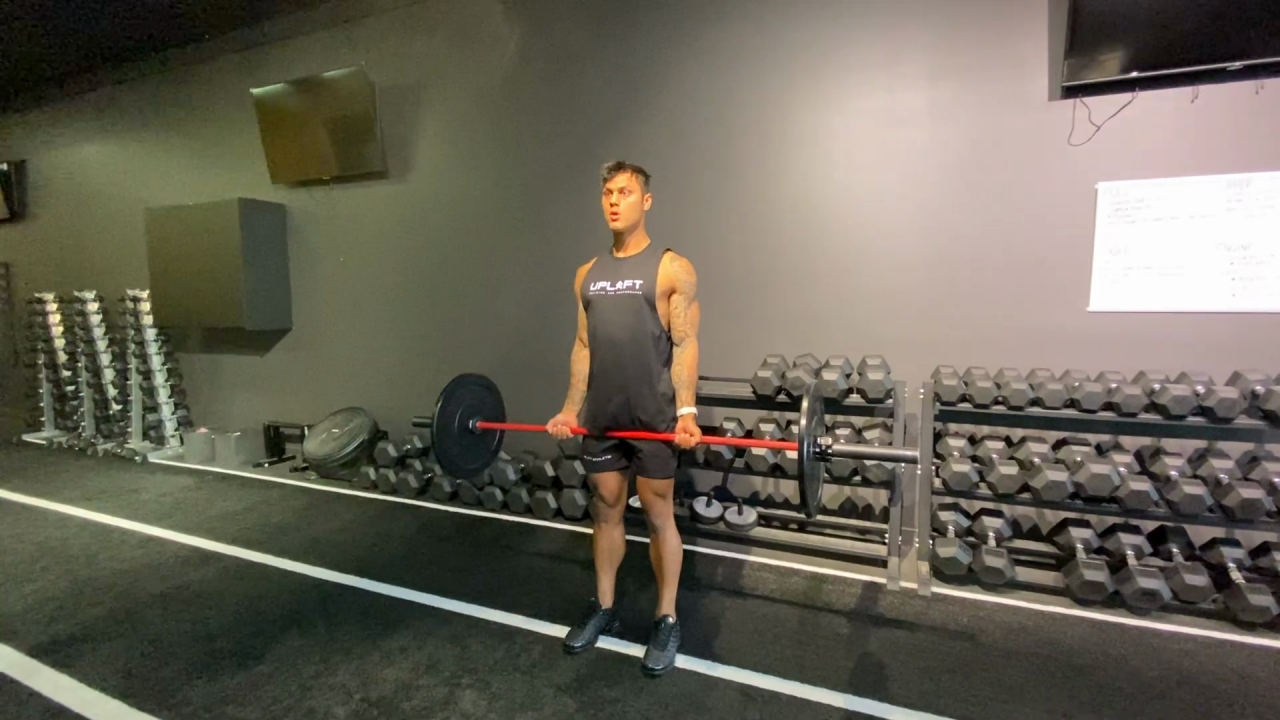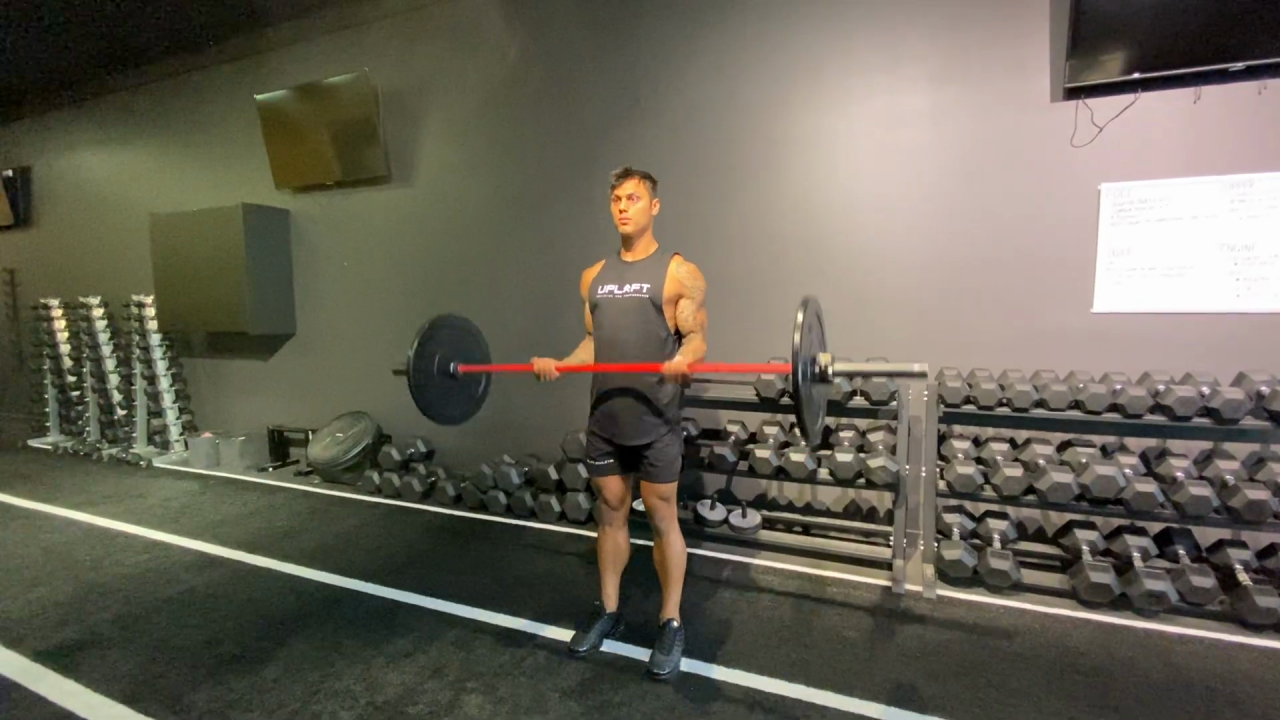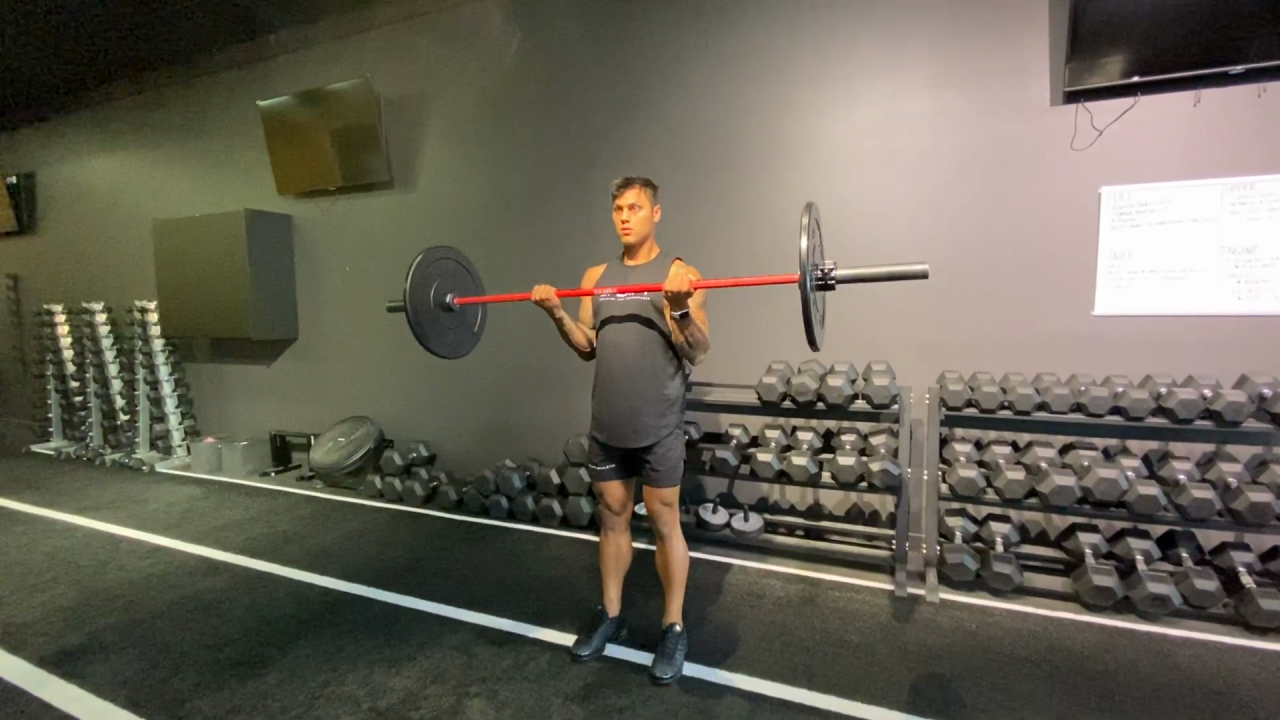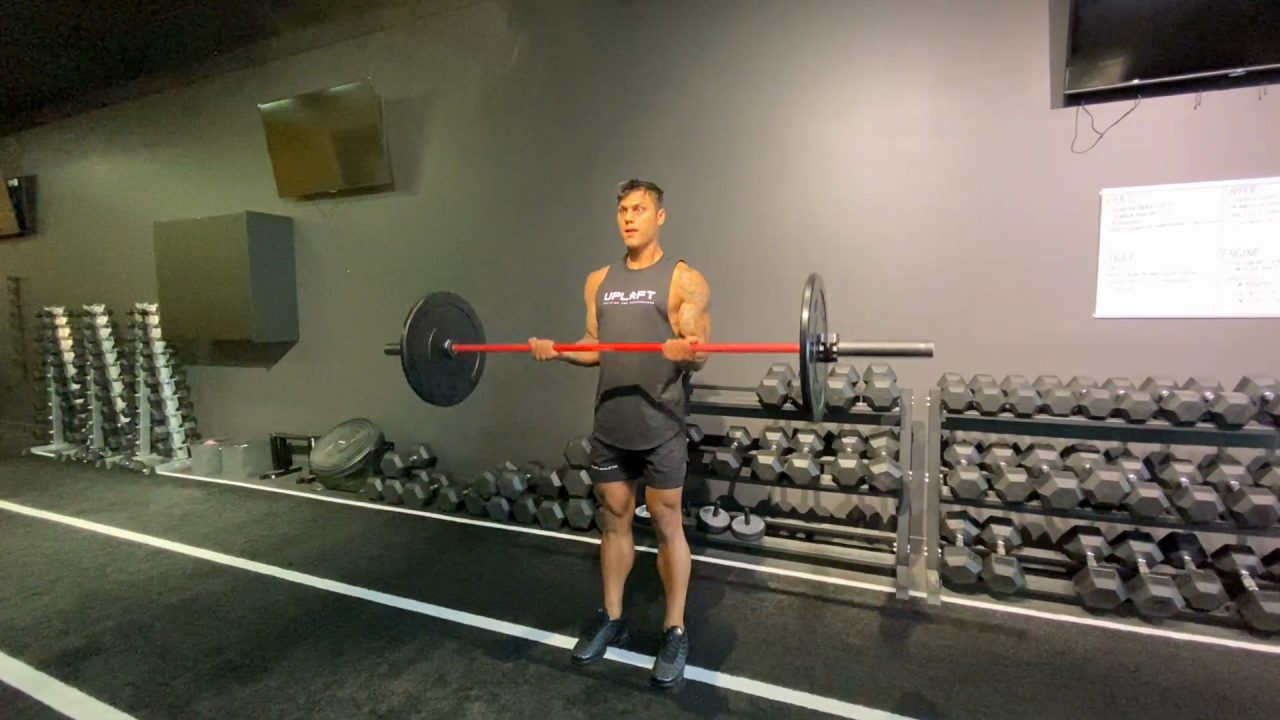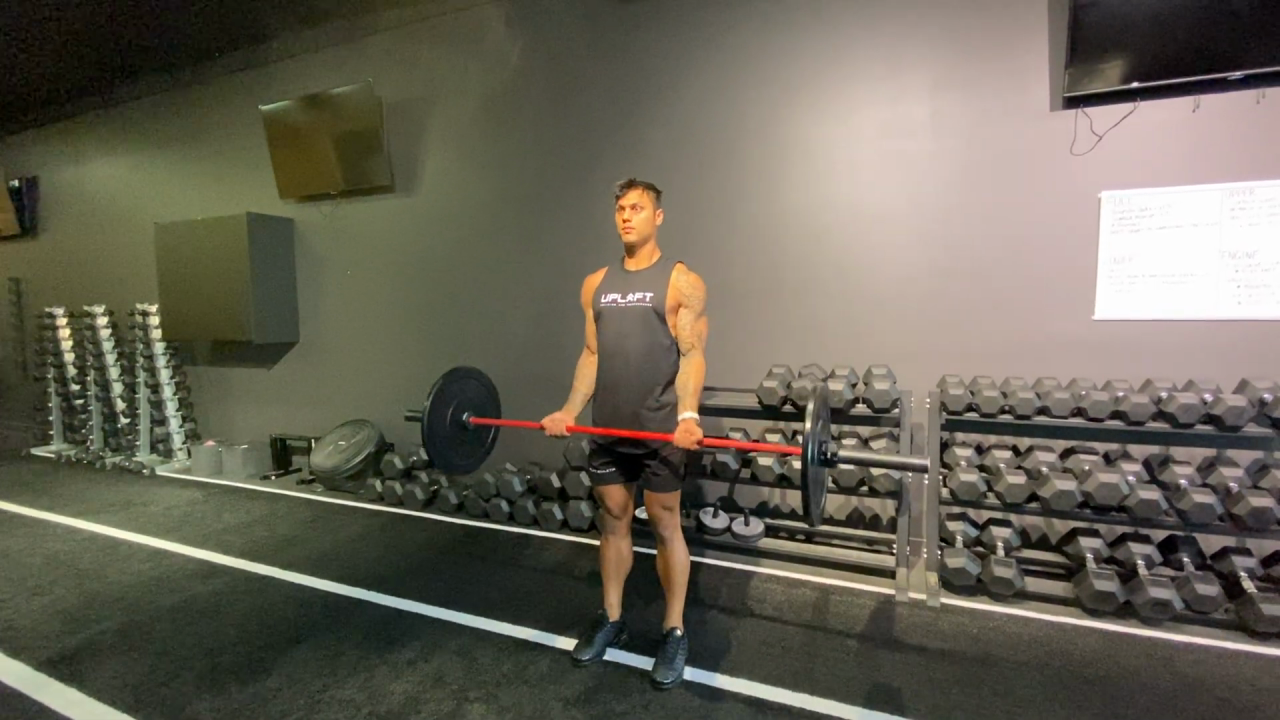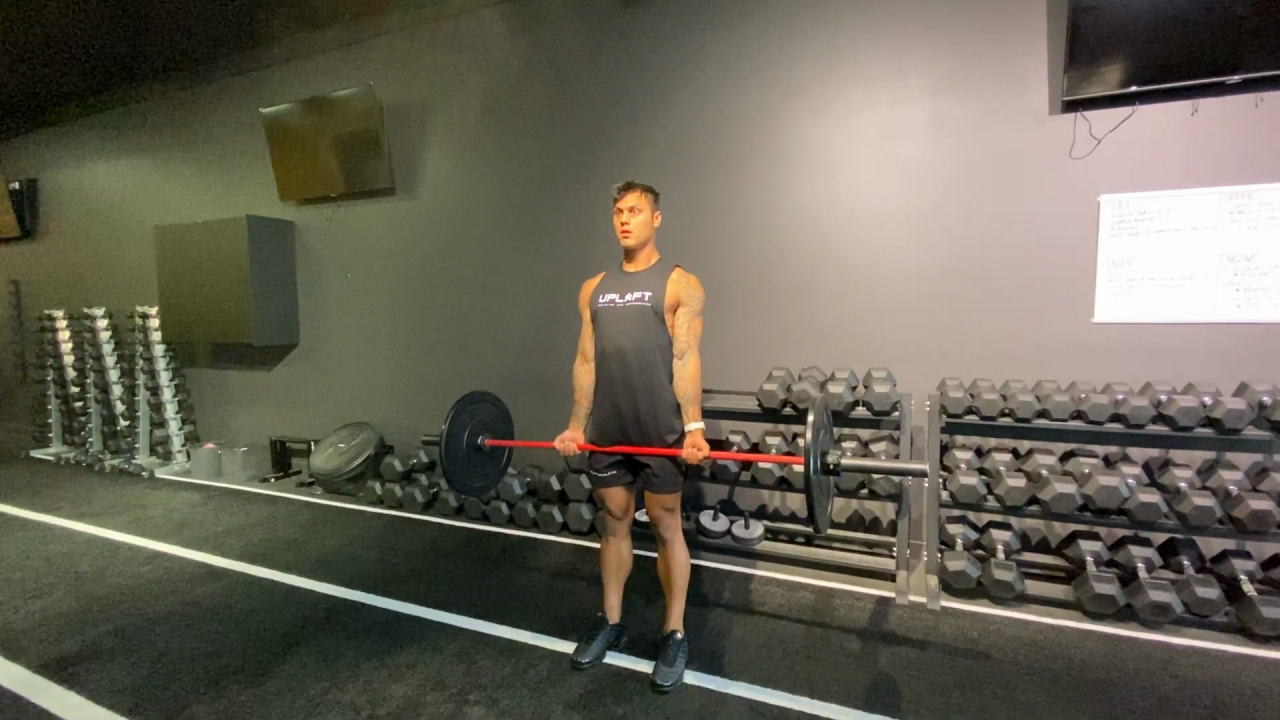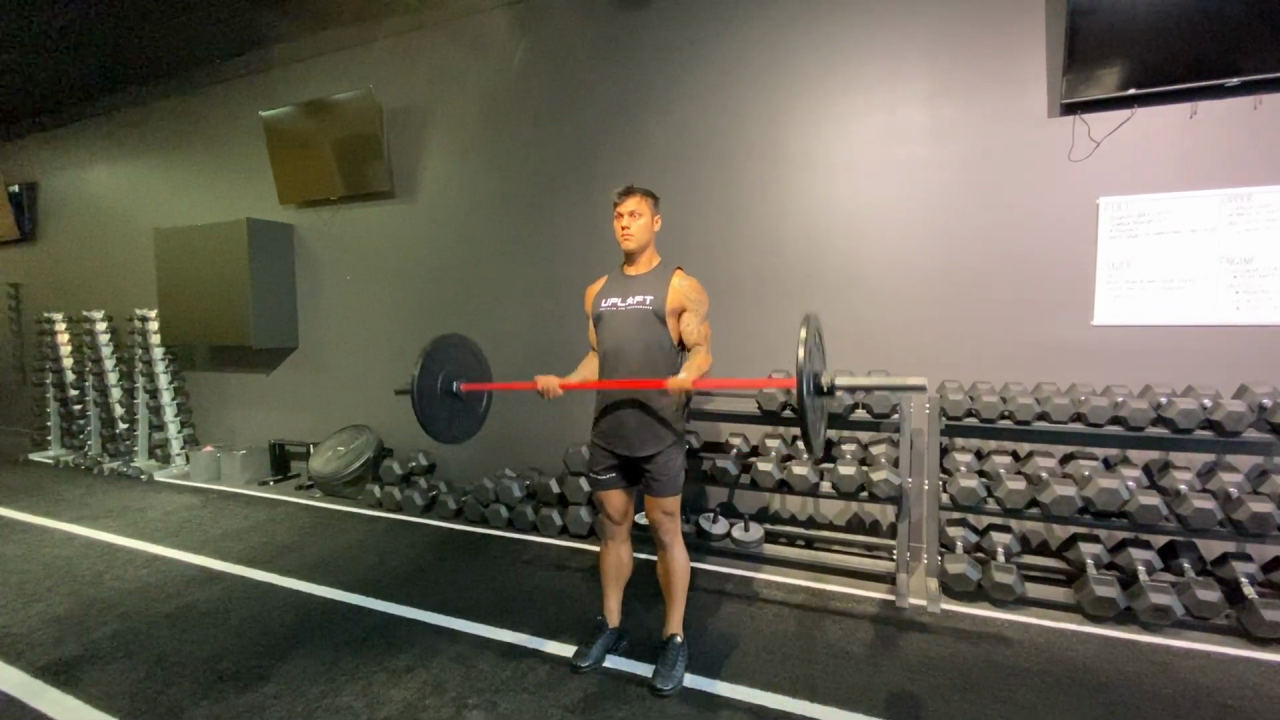
dt=0.7s
person 1, frame 1
left shoulder: (673, 269)
right shoulder: (588, 274)
left elbow: (685, 344)
right elbow: (584, 346)
left wrist: (686, 411)
right wrist: (570, 407)
left hip: (653, 416)
right hip: (601, 416)
left knee: (658, 516)
right knee: (606, 511)
left ankle: (666, 620)
right ankle: (603, 607)
person 1, frame 2
left shoulder: (679, 272)
right shoulder: (594, 276)
left elbow: (696, 339)
left wrist: (683, 362)
right wrist: (561, 364)
left hip: (656, 420)
right hip: (604, 417)
left knee: (662, 519)
right knee: (610, 514)
left ankle: (671, 623)
right ankle: (608, 611)
person 1, frame 3
left shoulder: (678, 272)
right shoulder: (595, 276)
left elbow: (697, 352)
right elbow: (588, 347)
left wrist: (680, 307)
right wrist: (557, 313)
left hip: (657, 424)
right hip: (606, 422)
left knee: (664, 522)
right knee: (612, 517)
left ankle: (673, 627)
right ankle: (610, 615)
person 1, frame 4
left shoulder: (684, 279)
right shoulder: (599, 280)
left elbow: (699, 354)
right elbow: (596, 346)
left wrist: (686, 352)
right wrist: (559, 350)
left hip: (661, 426)
right hip: (610, 424)
left knee: (666, 525)
right knee: (613, 520)
left ankle: (675, 630)
right ankle: (611, 617)
person 1, frame 5
left shoulder: (682, 282)
right shoulder: (596, 283)
left elbow: (692, 355)
right elbow: (592, 354)
left wrist: (688, 415)
right wrist: (569, 411)
left hip: (659, 429)
right hip: (606, 428)
left knee: (665, 526)
right knee: (612, 522)
left ankle: (674, 632)
right ankle: (611, 619)
person 1, frame 6
left shoulder: (680, 284)
right shoulder: (594, 288)
left elbow: (686, 358)
right elbow: (586, 360)
left wrist: (693, 427)
right wrist: (576, 425)
left hip: (659, 431)
right hip: (606, 431)
left knee: (666, 528)
right knee: (613, 524)
left ankle: (674, 635)
right ankle: (610, 622)
person 1, frame 7
left shoulder: (682, 286)
right shoulder: (597, 291)
left elbow: (701, 355)
left wrist: (688, 378)
right wrist: (564, 382)
left hip: (659, 433)
right hip: (607, 432)
left knee: (666, 532)
right knee: (613, 527)
left ankle: (674, 639)
right ankle: (610, 625)
